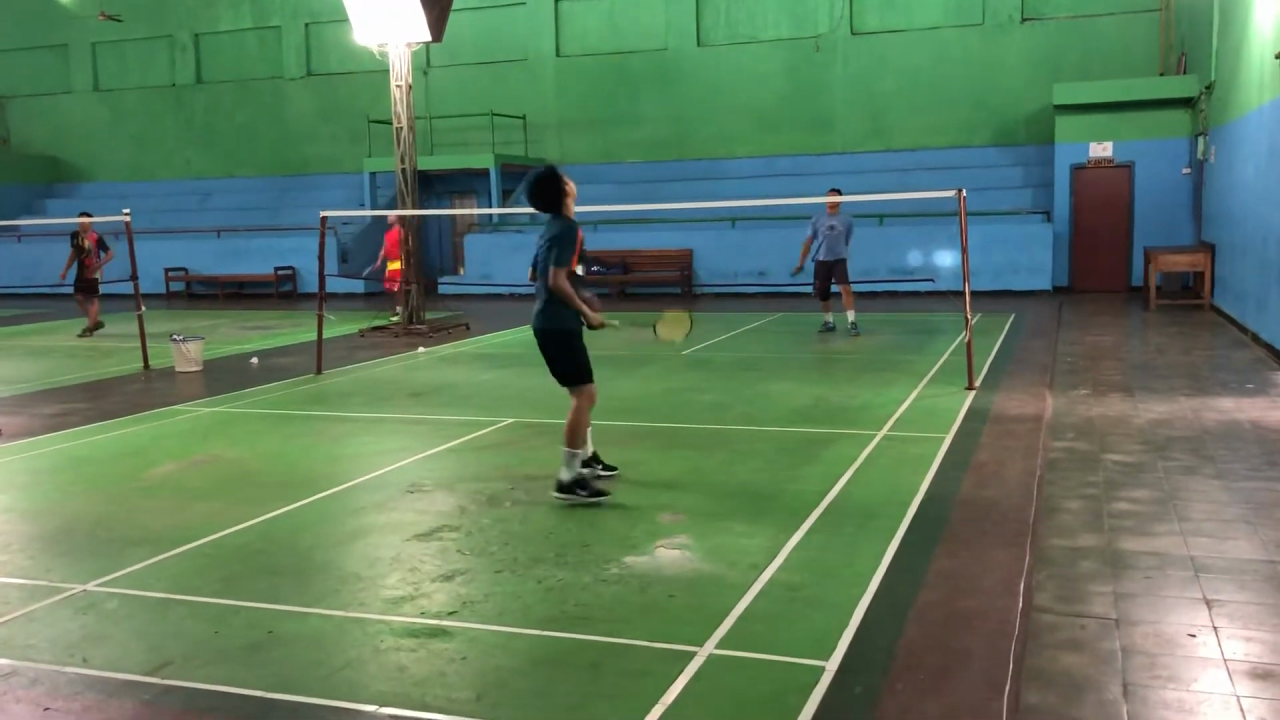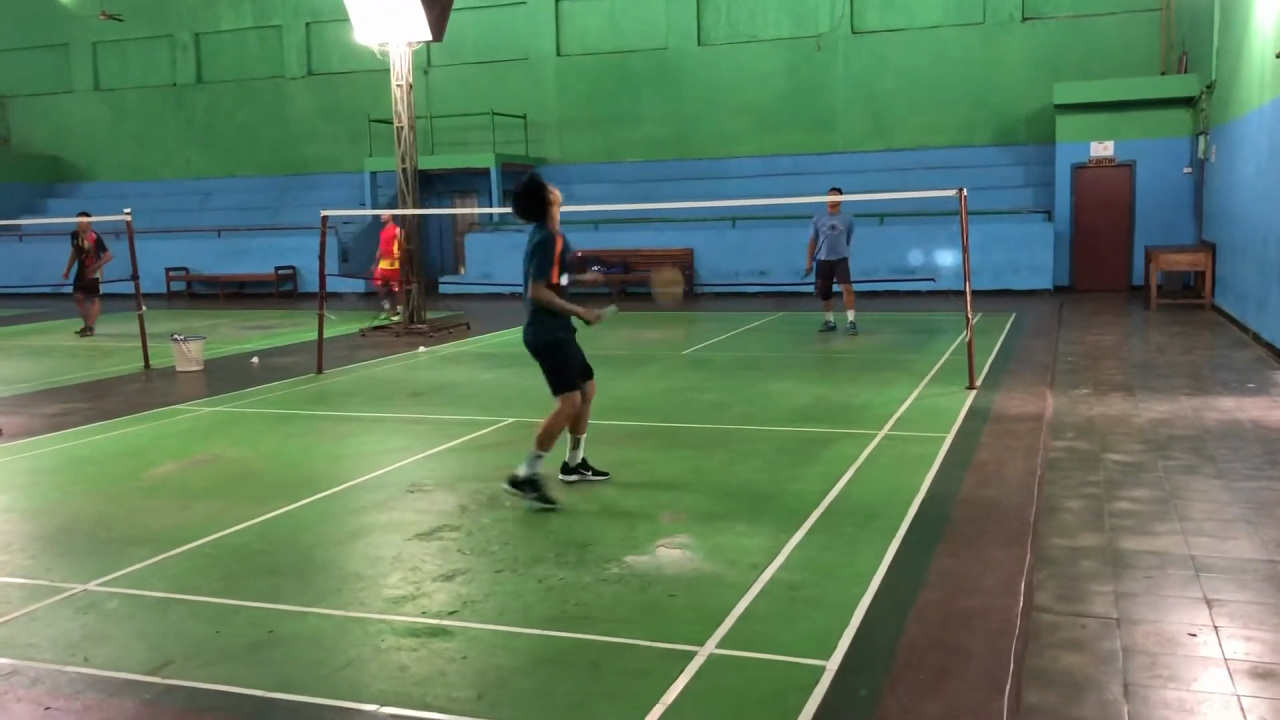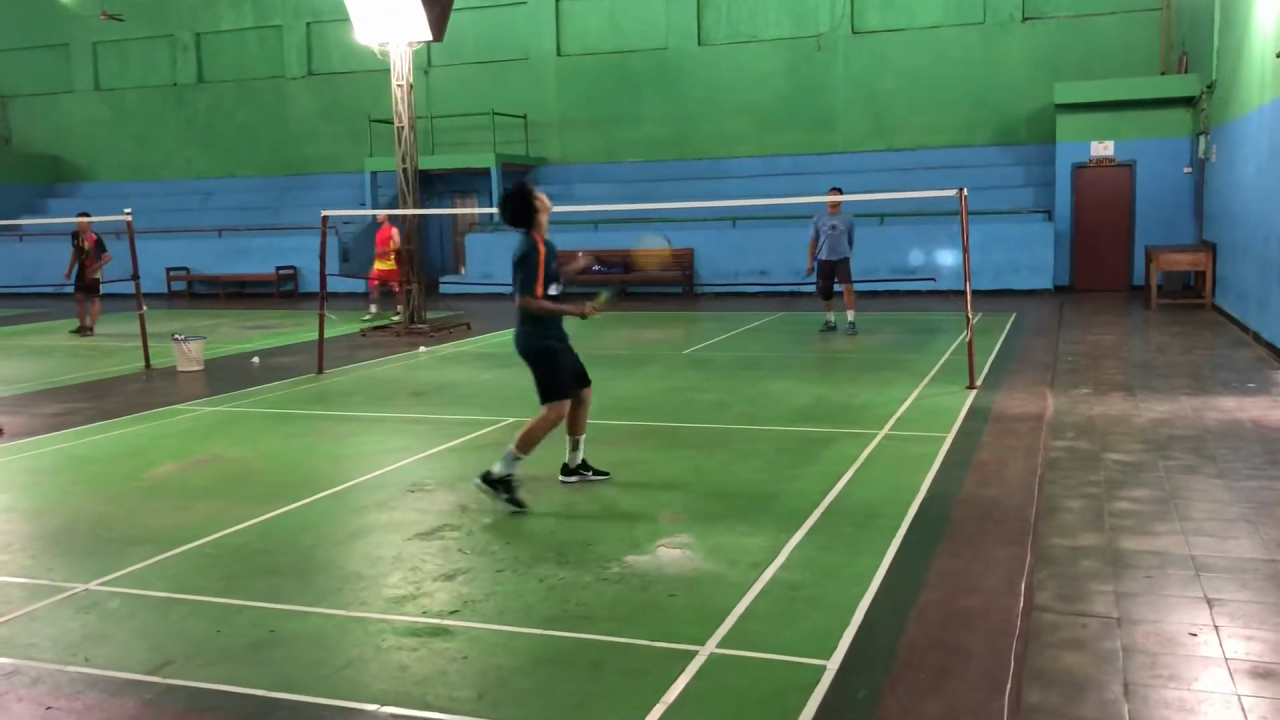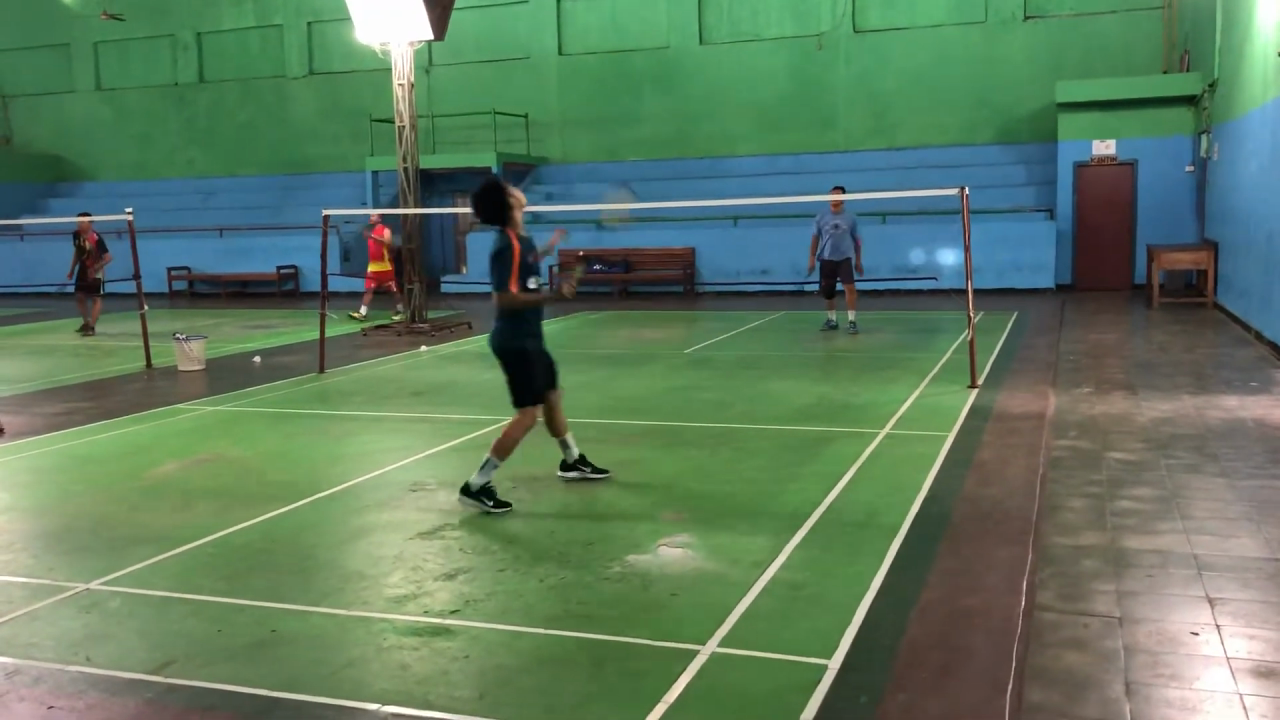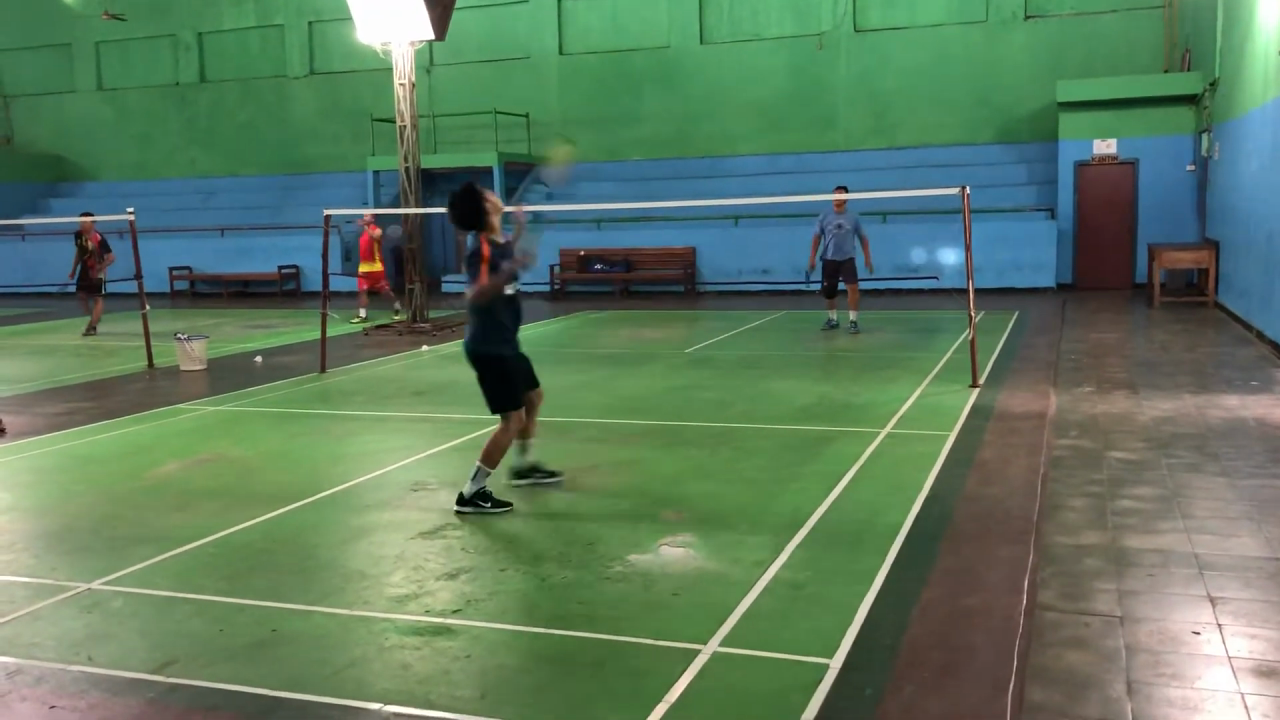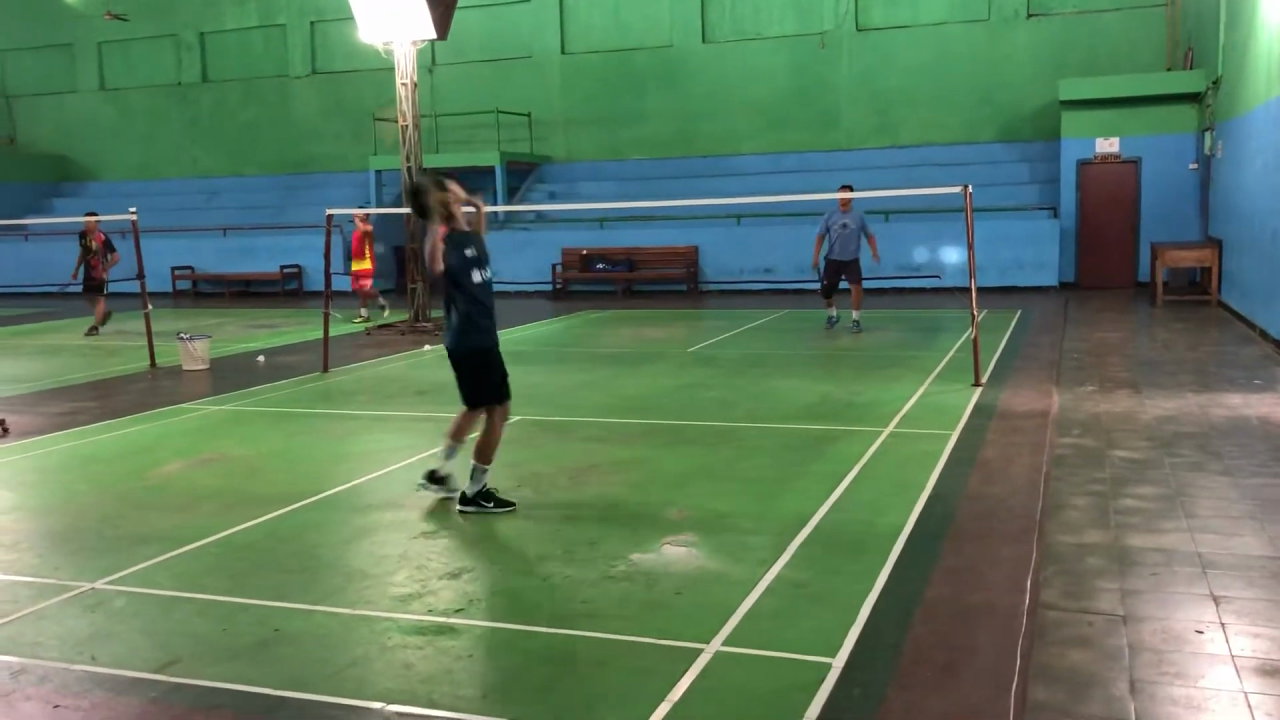
dt=0.1s
person 1, frame 1
left shoulder: (554, 227)
right shoulder: (568, 229)
left elbow: (535, 275)
right elbow: (556, 279)
right wrist: (585, 310)
left hip: (558, 322)
right hip: (557, 325)
left knee: (585, 390)
right knee: (583, 394)
left ankle: (584, 456)
right ankle: (569, 479)
person 1, frame 2
left shoulder: (542, 236)
right shoulder: (550, 240)
right elbow: (537, 293)
left wrist: (579, 279)
right wrist: (579, 311)
left hip: (553, 331)
right hip: (549, 334)
left knee: (586, 389)
right knee: (569, 402)
left ankle: (574, 463)
right ankle: (525, 475)
person 1, frame 3
left shoulder: (543, 244)
right shoulder: (536, 248)
right elbow: (527, 302)
left wrist: (573, 268)
right wrist: (573, 310)
left hip: (551, 338)
right hip: (539, 341)
left knee: (581, 394)
right knee: (556, 410)
left ankle: (575, 464)
right ankle: (498, 474)
person 1, frame 4
left shoulder: (519, 241)
right shoulder: (509, 245)
right elbow: (504, 298)
left wrist: (548, 248)
right wrist: (552, 294)
left hip: (527, 337)
right hip: (515, 341)
left knee: (552, 398)
right knee: (529, 413)
left ankle: (572, 461)
right ankle: (477, 485)
person 1, frame 5
left shoulder: (499, 245)
right shoulder: (483, 249)
right elbow: (476, 296)
left wrist: (518, 225)
right wrist: (510, 270)
left hip: (499, 344)
right hip: (491, 348)
left knee: (532, 396)
right knee: (513, 417)
left ankle: (525, 465)
right ankle: (471, 494)
person 1, frame 6
left shoulder: (467, 233)
right shoulder: (446, 235)
left elbow: (476, 232)
right elbow: (435, 268)
left wrist: (478, 207)
right wrist: (436, 222)
left hip: (473, 336)
right hip: (474, 340)
left knee: (476, 408)
right knee: (498, 411)
left ankle: (441, 472)
right ankle: (474, 492)
